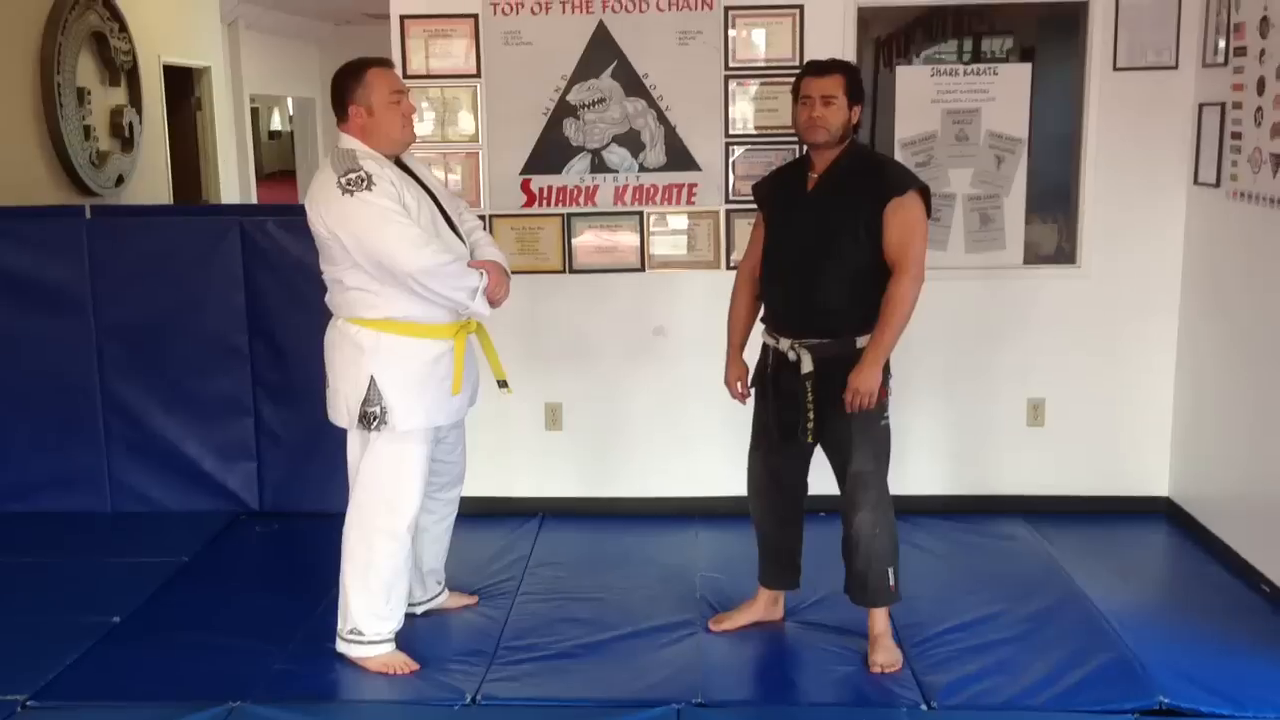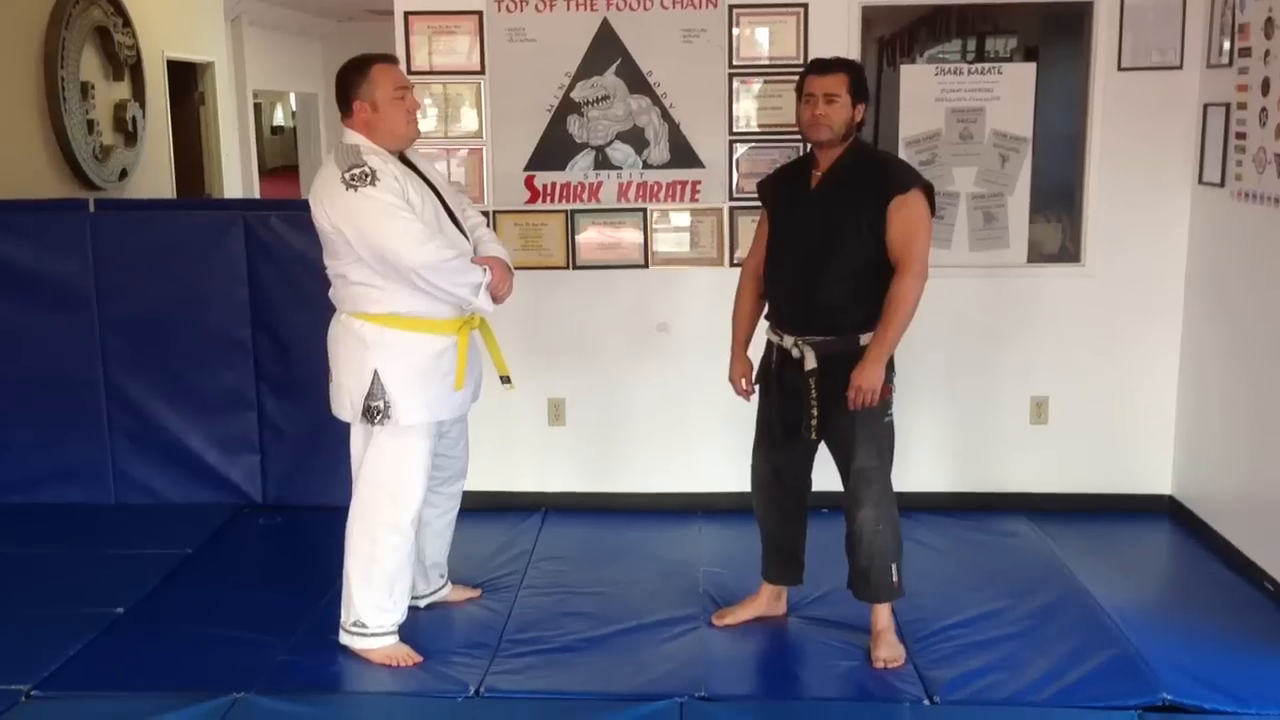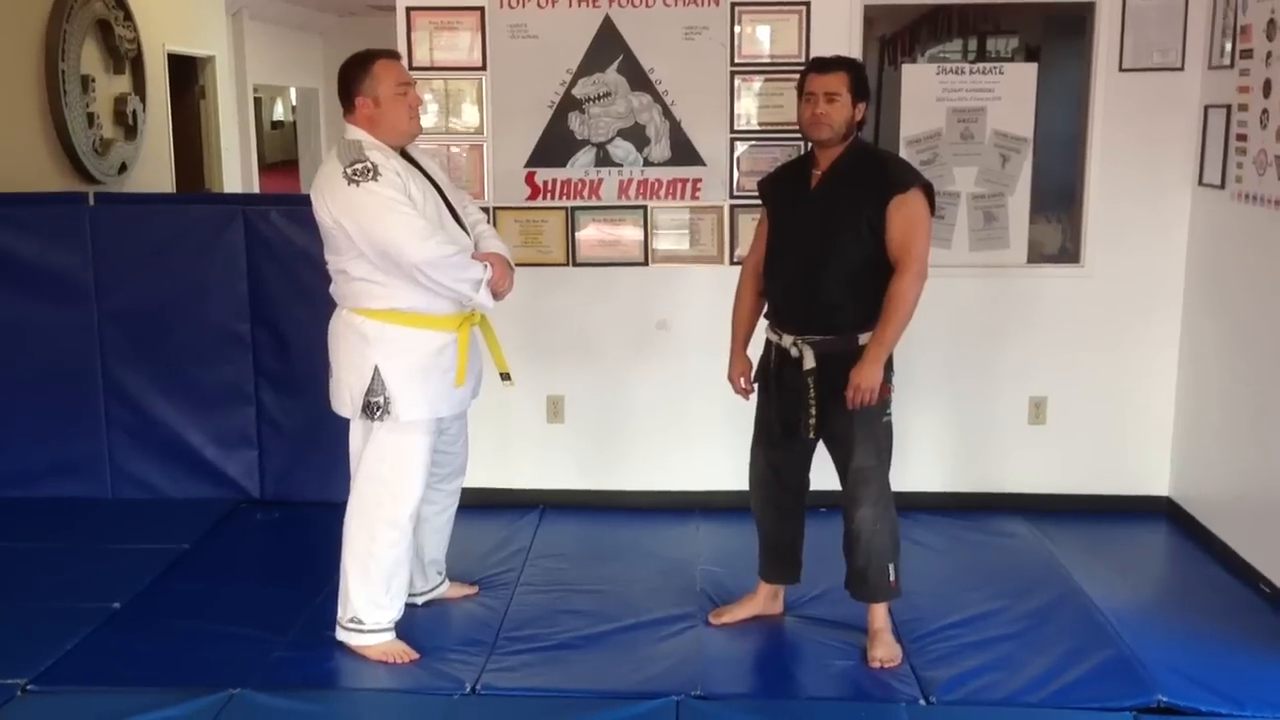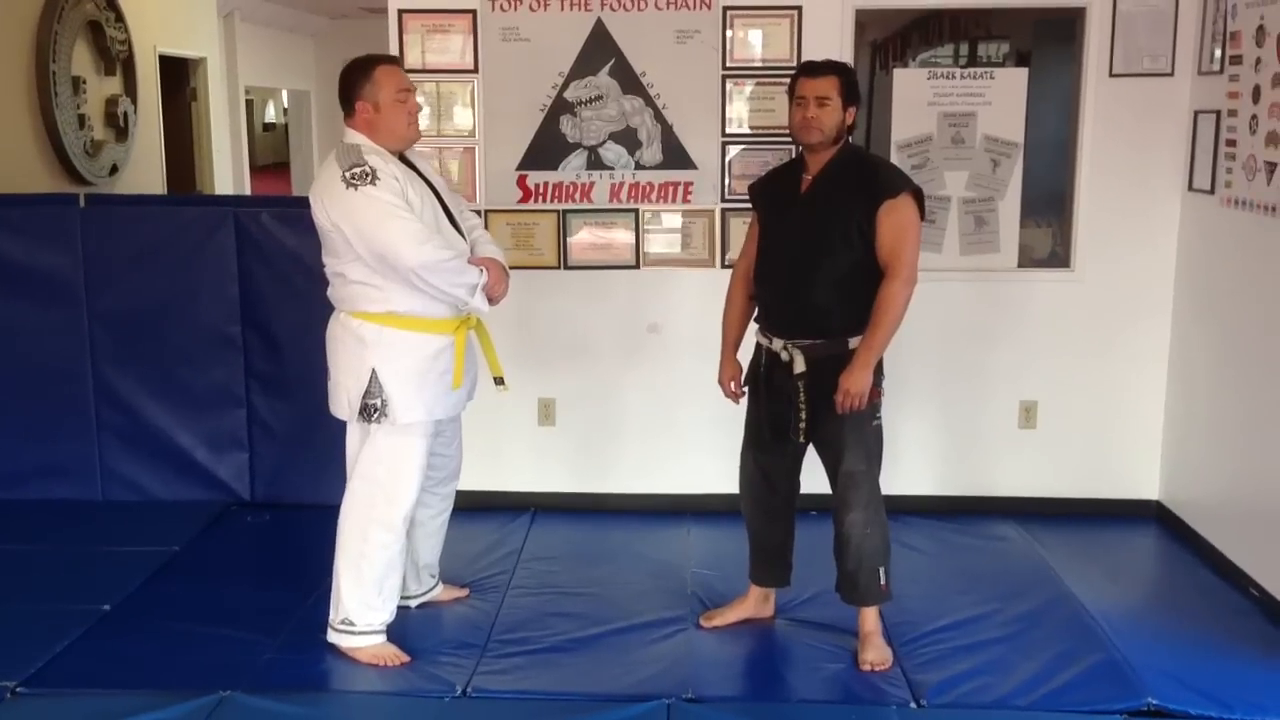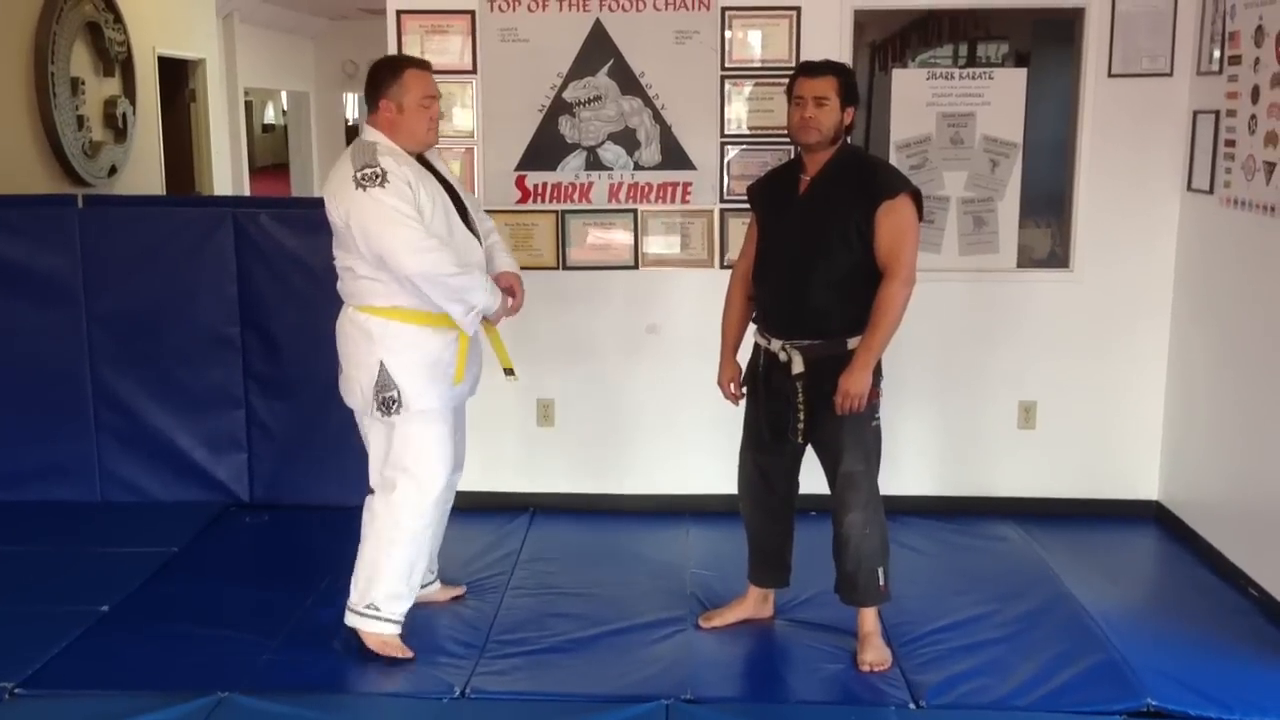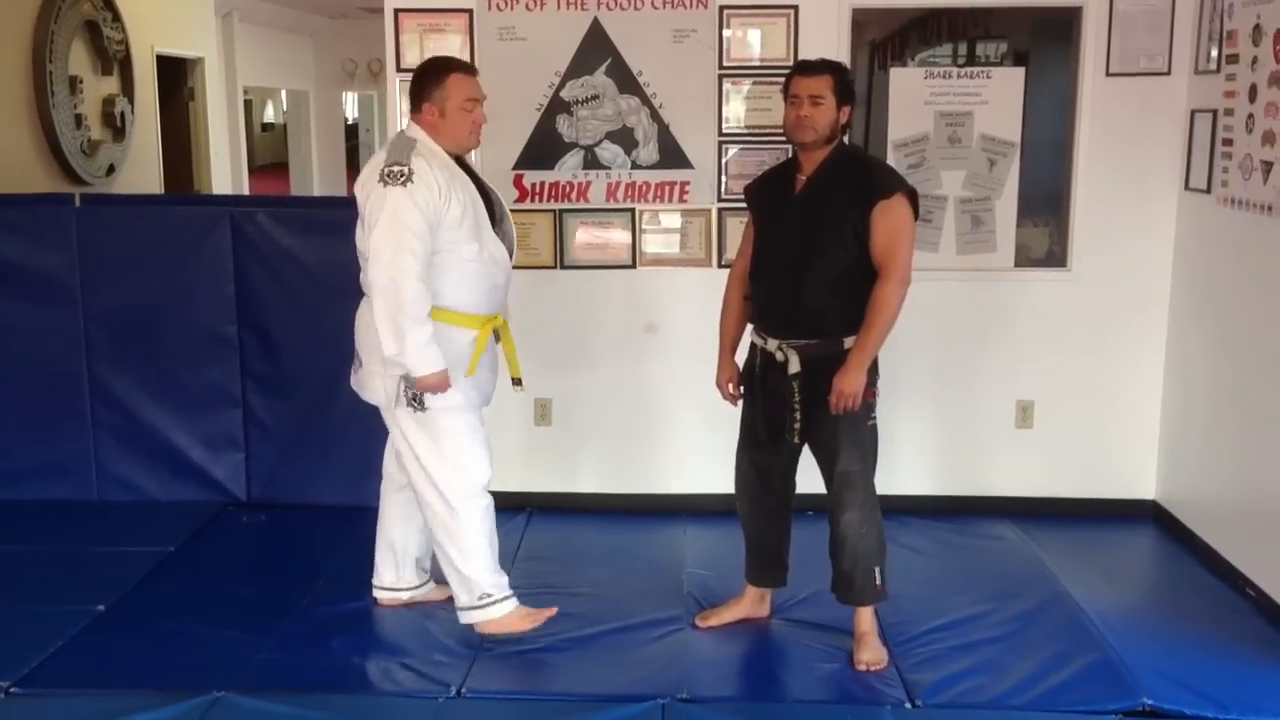
dt=0.3s
person 1, frame 1
left shoulder: (888, 183)
right shoulder: (777, 187)
left elbow: (906, 273)
right elbow: (751, 273)
left wrist: (873, 362)
right wrist: (735, 351)
left hip: (849, 365)
right hip: (782, 363)
left knee: (864, 497)
right knee: (771, 484)
left ankle: (879, 624)
right ankle: (770, 597)
person 1, frame 2
left shoulder: (891, 181)
right shoulder: (781, 185)
left elbow: (910, 271)
right elbow: (756, 270)
left wrist: (876, 358)
right wrist: (739, 349)
left hip: (852, 361)
right hip: (785, 359)
left knee: (868, 492)
right knee: (775, 480)
left ankle: (882, 620)
right ankle: (773, 592)
person 1, frame 3
left shoulder: (892, 180)
right shoulder: (782, 184)
left elbow: (910, 270)
right elbow: (755, 269)
left wrist: (874, 358)
right wrist: (738, 348)
left hip: (851, 361)
right hip: (784, 359)
left knee: (866, 492)
right knee: (773, 479)
left ankle: (878, 619)
right ankle: (770, 591)
person 1, frame 4
left shoulder: (882, 185)
right shoulder: (772, 188)
left elbow: (900, 275)
right elbow: (746, 273)
left wrist: (864, 362)
right wrist: (729, 352)
left hip: (842, 364)
right hip: (775, 362)
left knee: (856, 496)
right knee: (763, 482)
left ankle: (870, 623)
right ankle: (761, 595)
person 1, frame 5
left shoulder: (880, 185)
right shoulder: (771, 188)
left elbow: (898, 277)
right elbow: (746, 274)
left wrist: (864, 364)
right wrist: (729, 354)
left hip: (840, 365)
right hip: (773, 363)
left knee: (855, 497)
right knee: (762, 483)
left ankle: (869, 624)
right ankle: (760, 594)
person 1, frame 6
left shoulder: (876, 184)
right shoulder: (768, 188)
left elbow: (893, 276)
right elbow: (743, 274)
left wrist: (858, 364)
right wrist: (727, 353)
left hip: (837, 364)
right hip: (770, 363)
left knee: (852, 496)
right knee: (759, 483)
left ankle: (866, 623)
right ankle: (757, 595)
person 2, frame 1
left shoulder: (406, 168)
right shoulder: (346, 184)
left elbow: (464, 222)
right elbow: (415, 262)
left wrist: (493, 264)
right wrist: (480, 291)
left hip: (433, 354)
right hip: (388, 361)
left knee: (439, 481)
right knee: (389, 498)
left ankle: (424, 589)
right ankle: (365, 632)
person 2, frame 2
left shoulder: (411, 164)
right shoulder: (349, 178)
left elbow: (468, 220)
right elbow: (419, 257)
left wrist: (495, 261)
right wrist: (484, 287)
left hip: (434, 351)
right hip: (391, 356)
left knee: (442, 476)
right knee: (391, 492)
left ankle: (427, 583)
right ankle: (368, 626)
person 2, frame 3
left shoulder: (411, 160)
right shoulder: (352, 173)
left elbow: (469, 217)
right elbow: (420, 253)
left wrist: (496, 257)
right wrist: (483, 283)
left hip: (436, 346)
right hip: (391, 351)
left knee: (441, 472)
right knee: (390, 487)
left ankle: (425, 579)
right ankle: (365, 621)
person 2, frame 4
left shoulder: (409, 164)
right shoulder: (351, 177)
left elbow: (464, 222)
right elbow: (417, 256)
left wrist: (490, 262)
right wrist: (478, 287)
left hip: (430, 350)
right hip: (388, 355)
left knee: (435, 477)
right knee: (383, 490)
left ankle: (417, 583)
right ankle: (356, 624)
person 2, frame 5
left shoulder: (422, 164)
right shoulder: (365, 175)
left elbow: (475, 223)
right elbow: (419, 261)
left wrist: (504, 271)
right wrist: (485, 302)
left hip: (433, 345)
right hip: (396, 349)
left knee: (437, 473)
right knee: (414, 479)
left ankle: (415, 580)
right ankle: (374, 610)
person 2, frame 6
left shoulder: (450, 165)
right shoulder: (403, 172)
right elbow: (396, 272)
left wrist: (457, 340)
right wrist: (421, 359)
left hip: (448, 346)
right hip: (422, 349)
left knee: (413, 469)
right knee: (459, 476)
left ankle: (399, 579)
right ankle: (489, 600)
